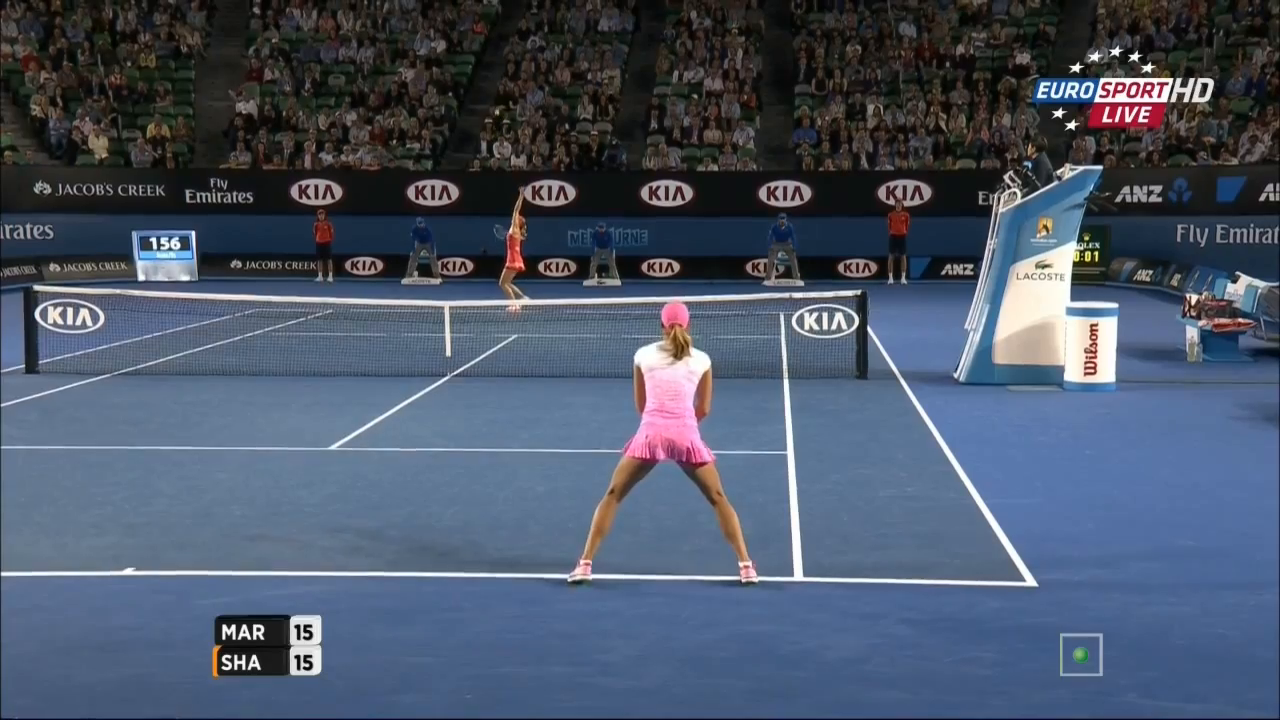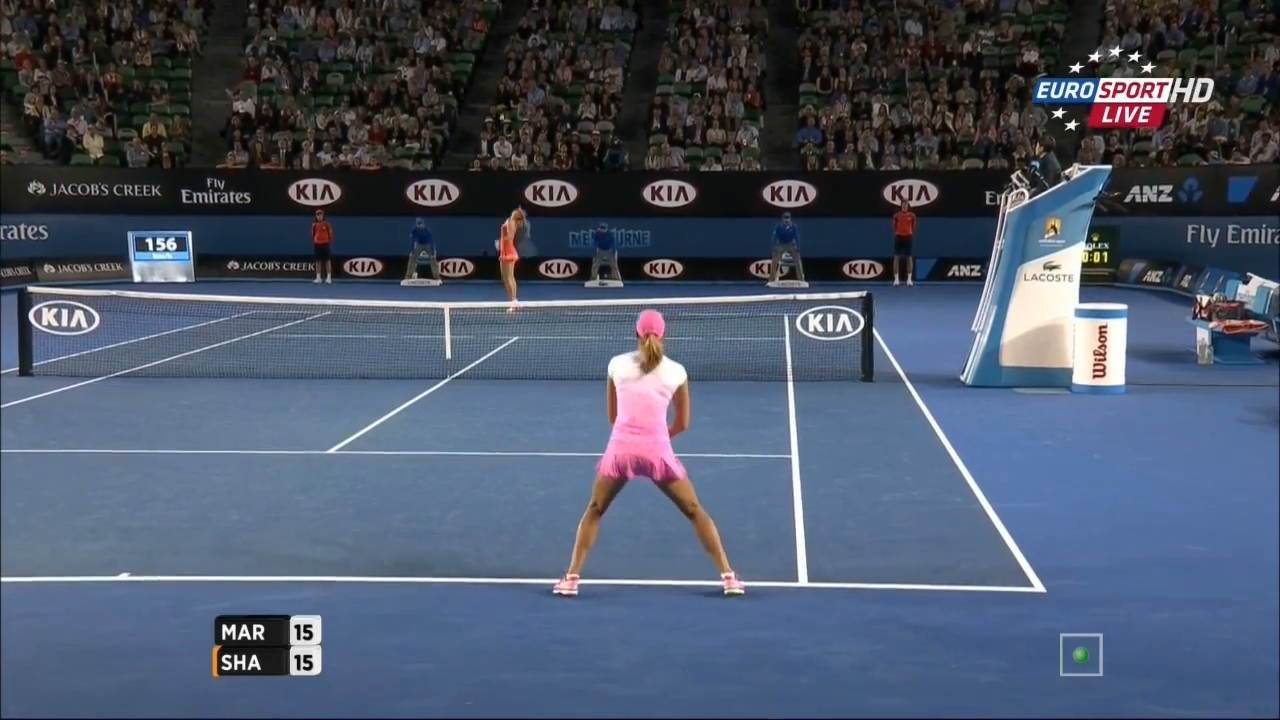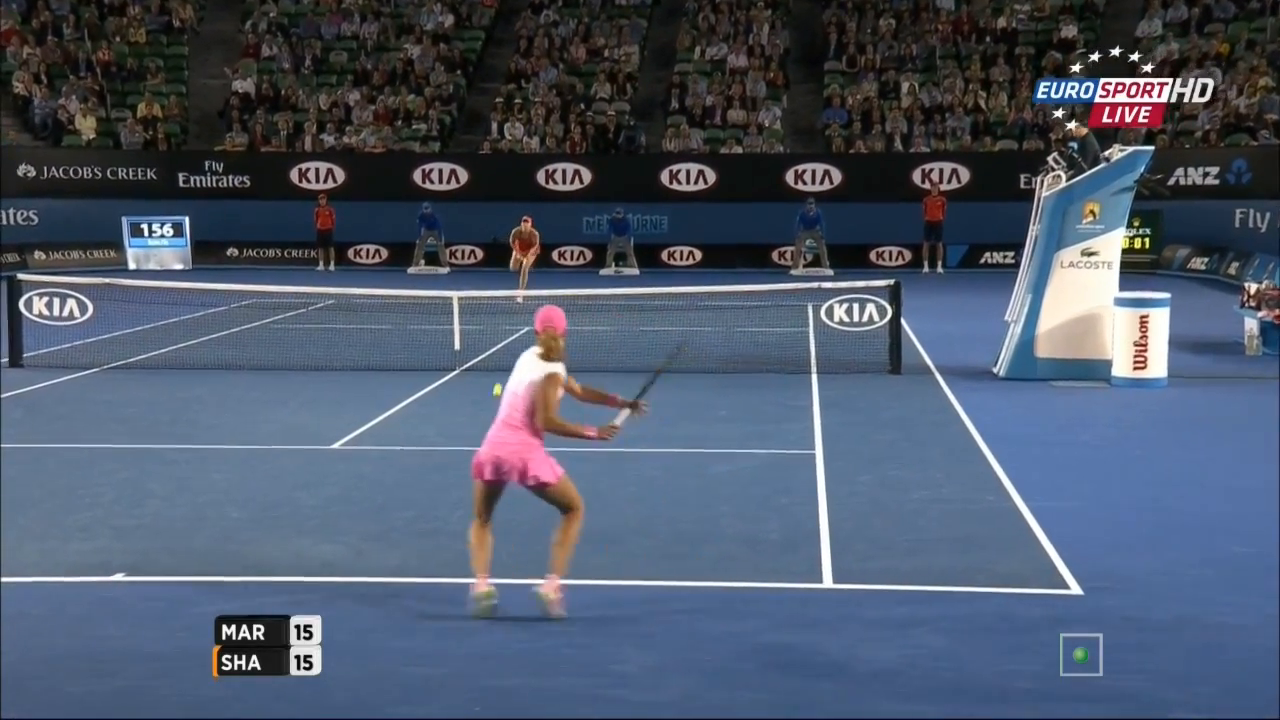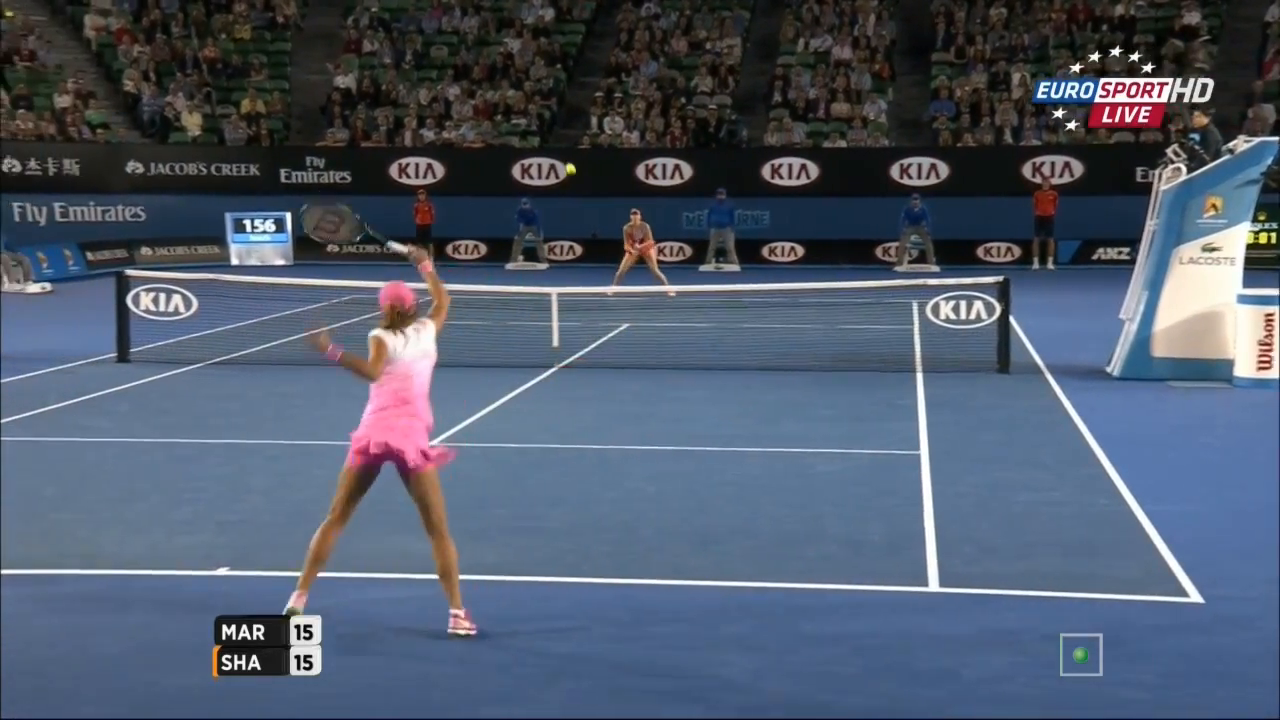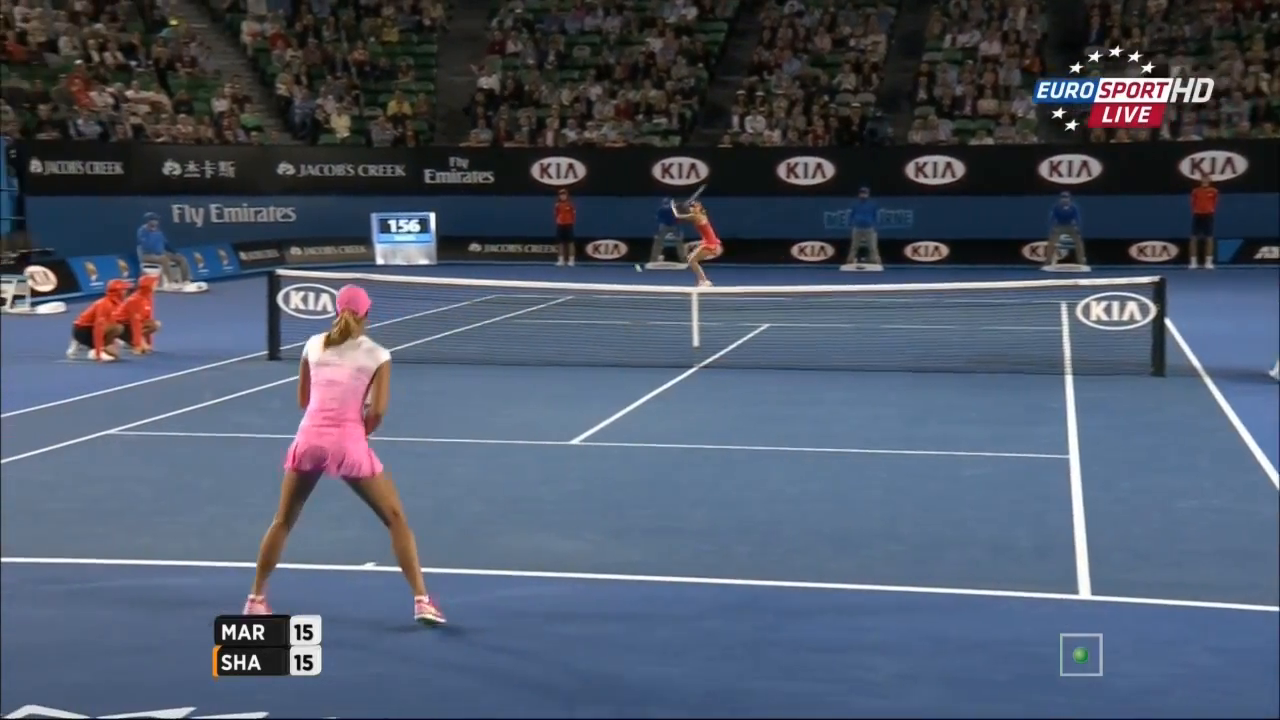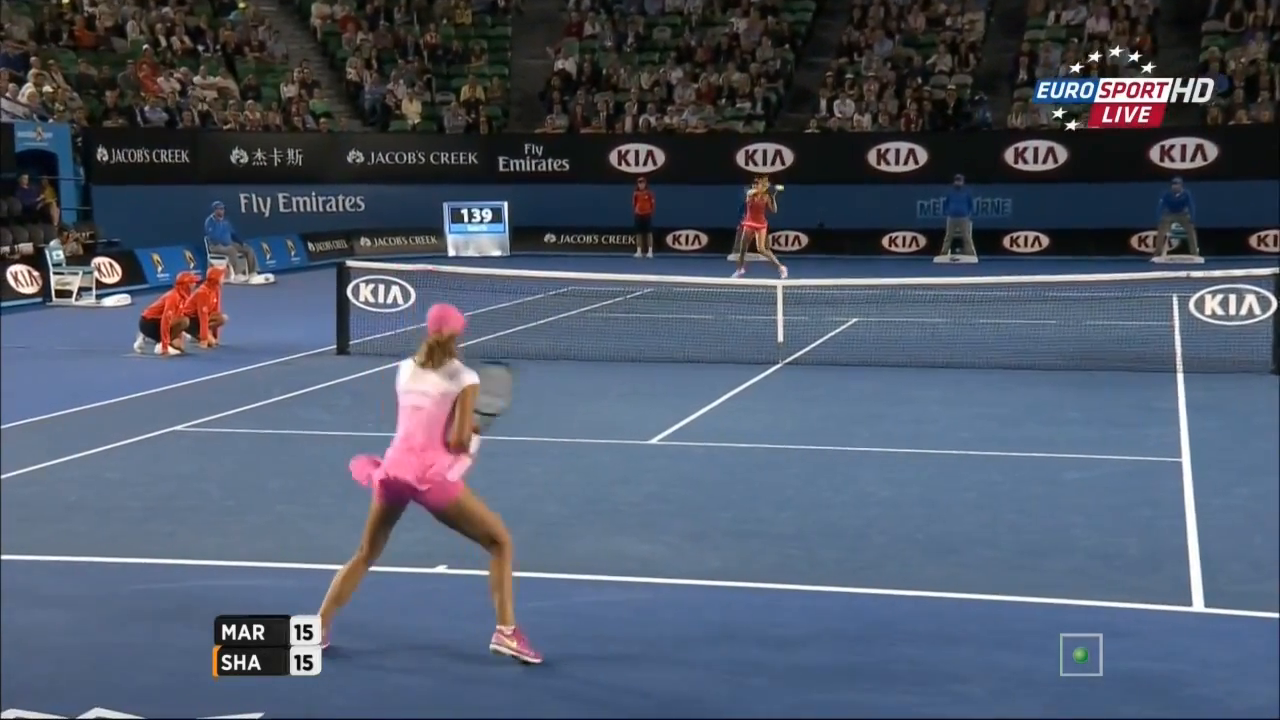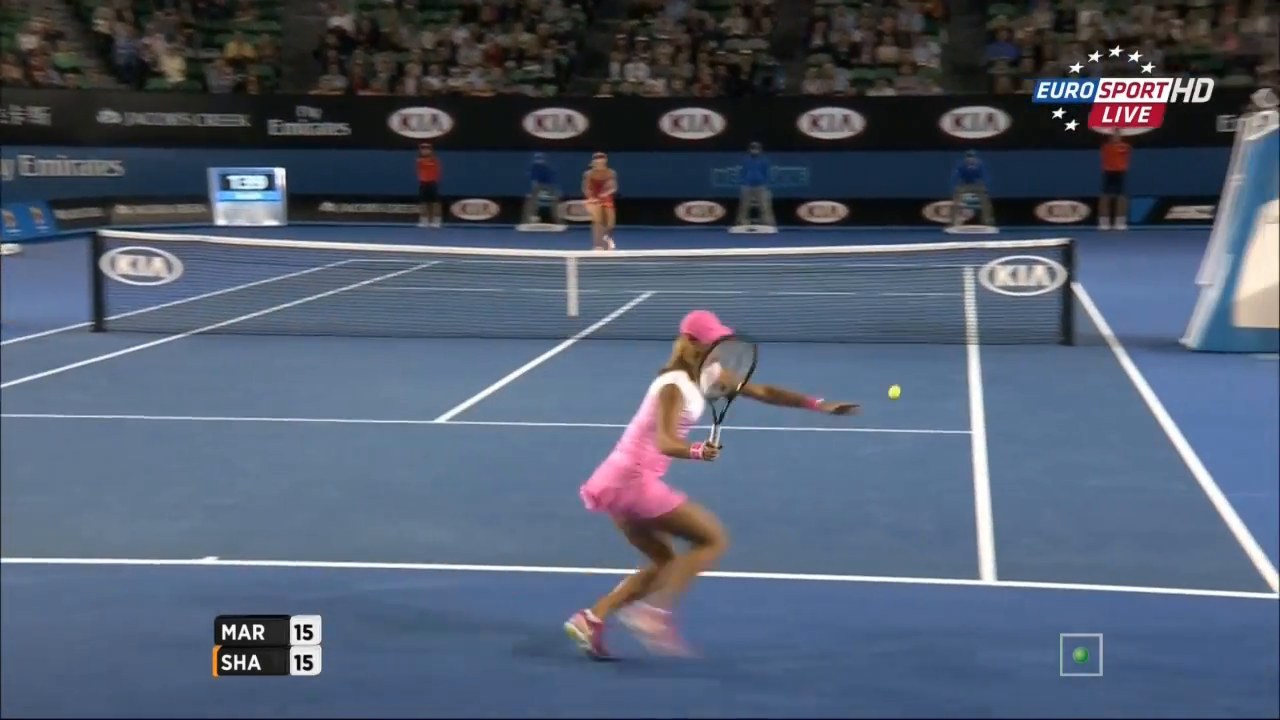
dt=0.7s
person 1, frame 1
left shoulder: (643, 355)
right shoulder: (702, 360)
right elbow: (704, 409)
left hip: (651, 433)
right hip: (686, 435)
left knee: (613, 496)
right knee: (718, 499)
left ankle: (585, 564)
right ankle: (746, 566)
person 1, frame 2
left shoulder: (617, 365)
right shoulder: (676, 371)
right elbow: (682, 424)
left hip: (621, 448)
right hip: (657, 450)
left knee: (594, 511)
right knee: (695, 512)
left ankle: (572, 577)
right ankle: (728, 577)
person 1, frame 3
left shoulder: (530, 356)
right shoulder: (552, 369)
left elbow: (578, 391)
right elbow: (545, 421)
left wrist: (623, 402)
right wrist: (588, 433)
left hip: (493, 450)
right hip: (526, 454)
left knee: (481, 521)
right knee: (574, 511)
left ankle: (482, 583)
right ankle: (552, 584)
person 1, frame 4
left shoulder: (384, 336)
right shoulder: (427, 329)
left elbow: (373, 371)
right elbow: (443, 303)
left wrist: (334, 352)
right wrist: (428, 267)
left hip: (375, 433)
right hip: (412, 437)
left knee: (337, 519)
right knee: (438, 531)
left ankle: (299, 598)
right ankle: (457, 612)
person 1, frame 5
left shoulder: (314, 345)
right shoulder: (378, 355)
left elbow: (303, 401)
right elbow: (378, 412)
left hip: (309, 438)
right hip: (349, 443)
left knee: (283, 521)
right knee: (396, 520)
left ankle: (256, 599)
right ankle: (422, 601)
person 1, frame 6
left shoulder: (406, 369)
right shoulder: (463, 378)
right elbow: (456, 440)
right wrist: (465, 454)
left hip: (394, 468)
right hip: (432, 473)
left knee: (366, 554)
right knee: (500, 544)
left ankle: (318, 626)
right ankle: (507, 632)
person 1, frame 7
left shoulder: (701, 376)
right shoulder: (674, 384)
left elbow: (765, 392)
right elbow: (665, 444)
left wrist: (824, 406)
right wrist: (697, 451)
left hip: (621, 481)
right hip: (630, 483)
left knee: (665, 562)
right knee: (714, 540)
left ankle: (592, 620)
right ankle: (651, 611)
